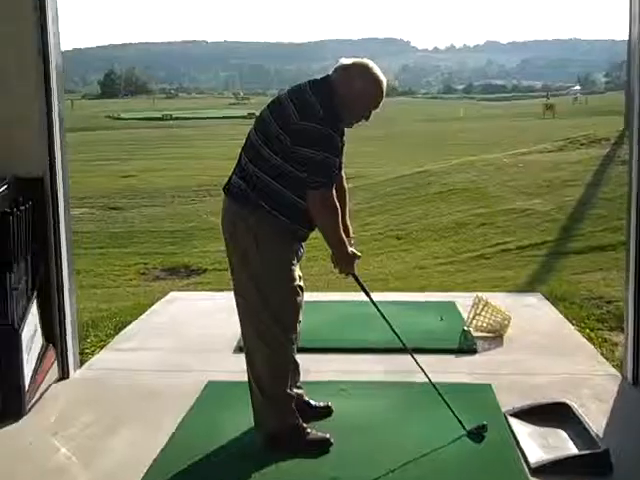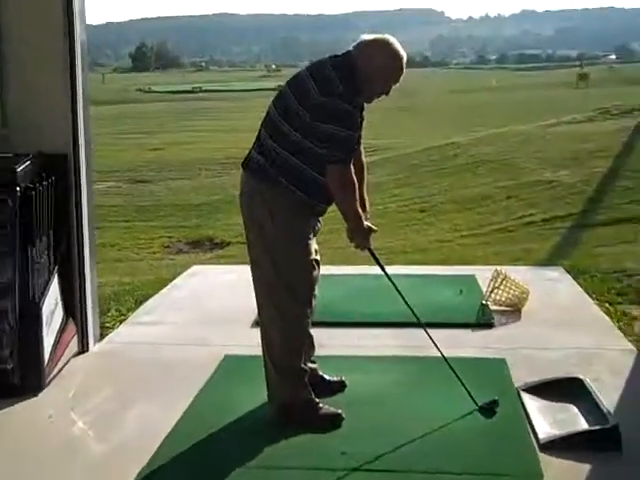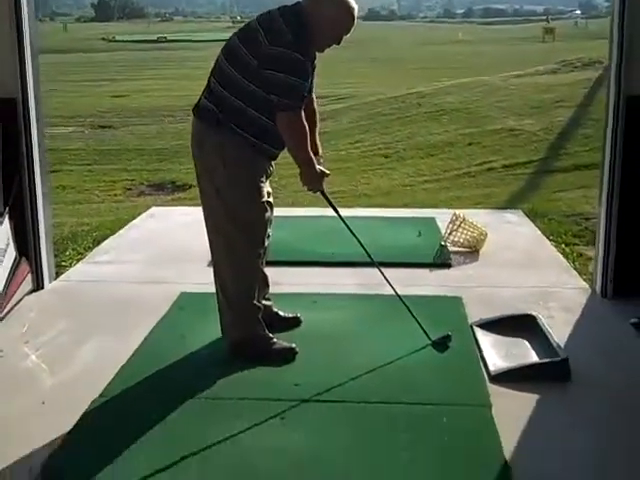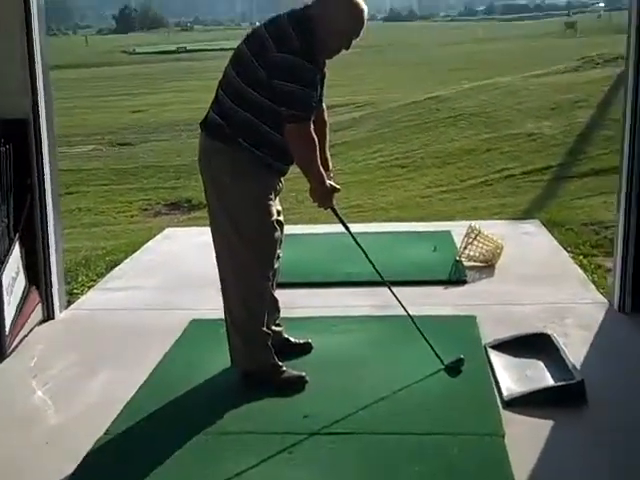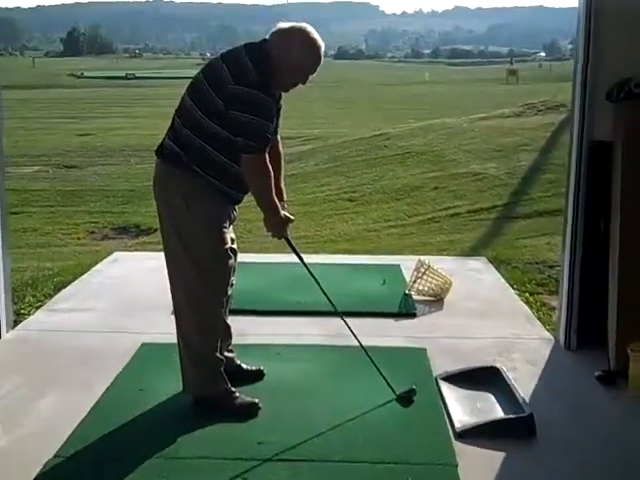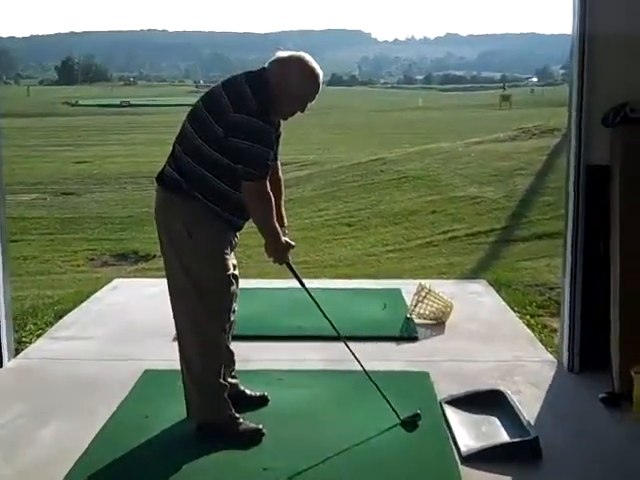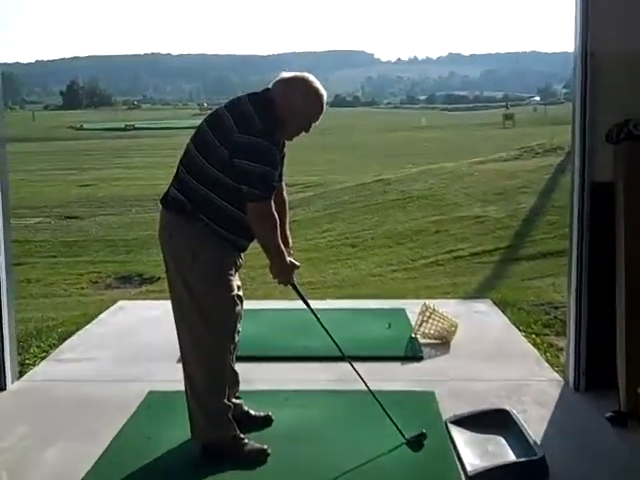
dt=0.4s
person 1, frame 1
left shoulder: (321, 107)
right shoulder: (316, 119)
left elbow: (334, 179)
right elbow: (320, 197)
left wrist: (346, 233)
right wrist: (341, 249)
left hip: (271, 221)
right hip: (258, 224)
left knee: (283, 315)
right knee: (271, 323)
left ankle: (288, 396)
right ankle: (279, 424)
person 1, frame 2
left shoulder: (341, 84)
right shoulder: (335, 95)
left elbow: (353, 154)
right elbow: (337, 172)
left wrist: (362, 209)
right wrist: (356, 223)
left hip: (288, 197)
right hip: (274, 199)
left knee: (299, 288)
right knee: (286, 297)
left ankle: (302, 370)
right ankle: (292, 398)
person 1, frame 3
left shoulder: (295, 35)
right shoulder: (285, 43)
left elbow: (305, 100)
right elbow: (288, 117)
left wrist: (315, 152)
right wrist: (308, 167)
left hip: (242, 139)
right hip: (225, 142)
left knee: (254, 227)
right knee: (239, 238)
left ankle: (258, 308)
right ankle: (246, 334)
person 1, frame 4
left shoulder: (305, 43)
right shoulder: (291, 51)
left elbow: (315, 113)
right elbow: (297, 130)
left wrist: (324, 167)
right wrist: (318, 182)
left hip: (253, 157)
right hip: (234, 159)
left knee: (264, 250)
right knee: (249, 259)
left ankle: (268, 333)
right ankle: (255, 361)
person 1, frame 5
left shoulder: (261, 75)
right shoulder: (248, 82)
left elbow: (270, 142)
right elbow: (253, 161)
left wrist: (279, 197)
right wrist: (273, 213)
left hip: (207, 185)
right hip: (188, 186)
left knee: (218, 276)
right knee: (202, 286)
left ankle: (220, 360)
right ankle: (207, 387)
person 1, frame 6
left shoulder: (259, 102)
right shoulder: (248, 111)
left elbow: (270, 169)
right elbow: (254, 188)
left wrist: (280, 225)
right wrist: (274, 238)
left hip: (207, 211)
right hip: (190, 214)
left knee: (220, 301)
right knee: (204, 312)
left ankle: (224, 387)
right ankle: (211, 413)
person 1, frame 7
left shoulder: (263, 122)
right shoulder: (253, 132)
left elbow: (275, 190)
right elbow: (260, 209)
left wrist: (286, 246)
right wrist: (279, 259)
left hip: (212, 232)
right hip: (194, 234)
left knee: (224, 323)
right knee: (208, 333)
left ankle: (227, 407)
right ankle: (215, 434)
